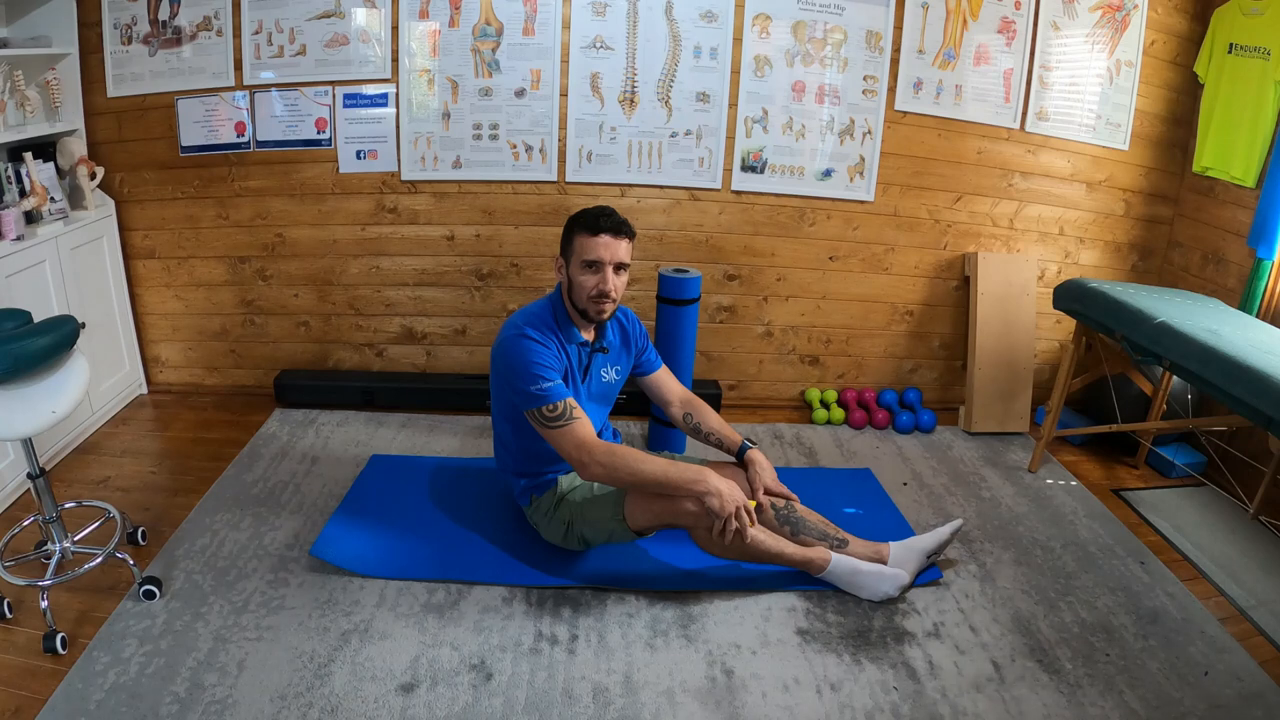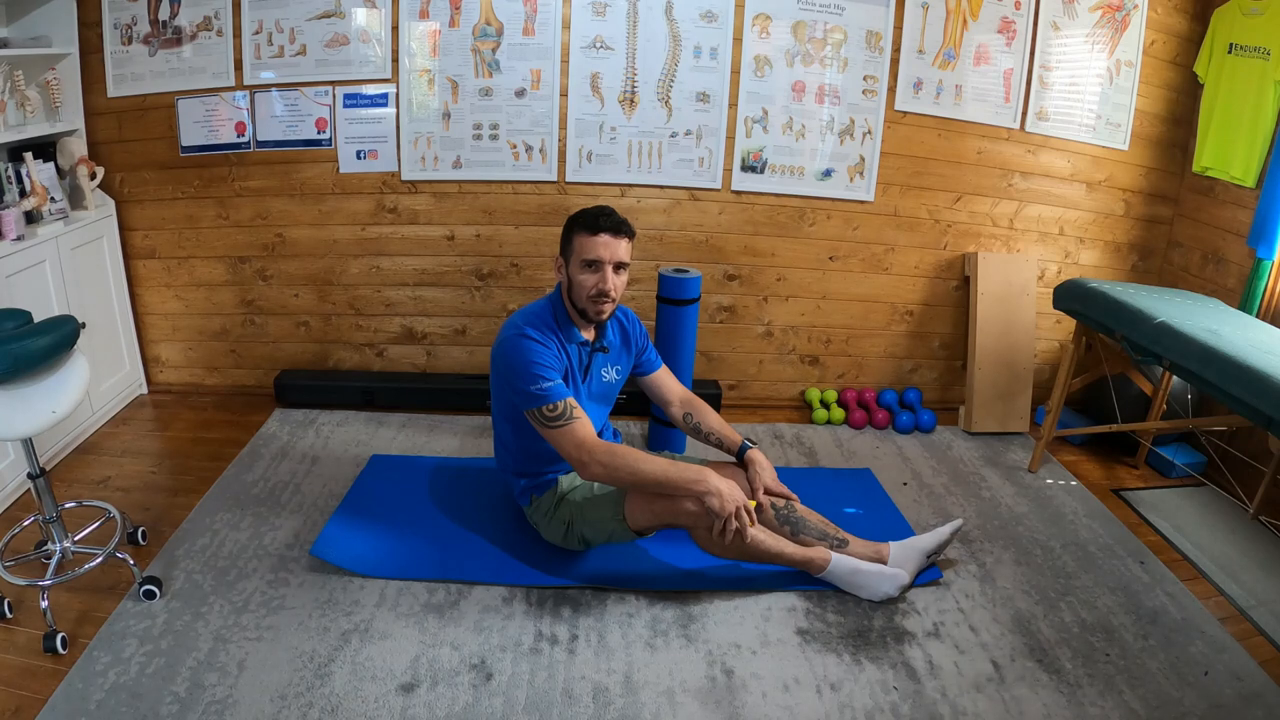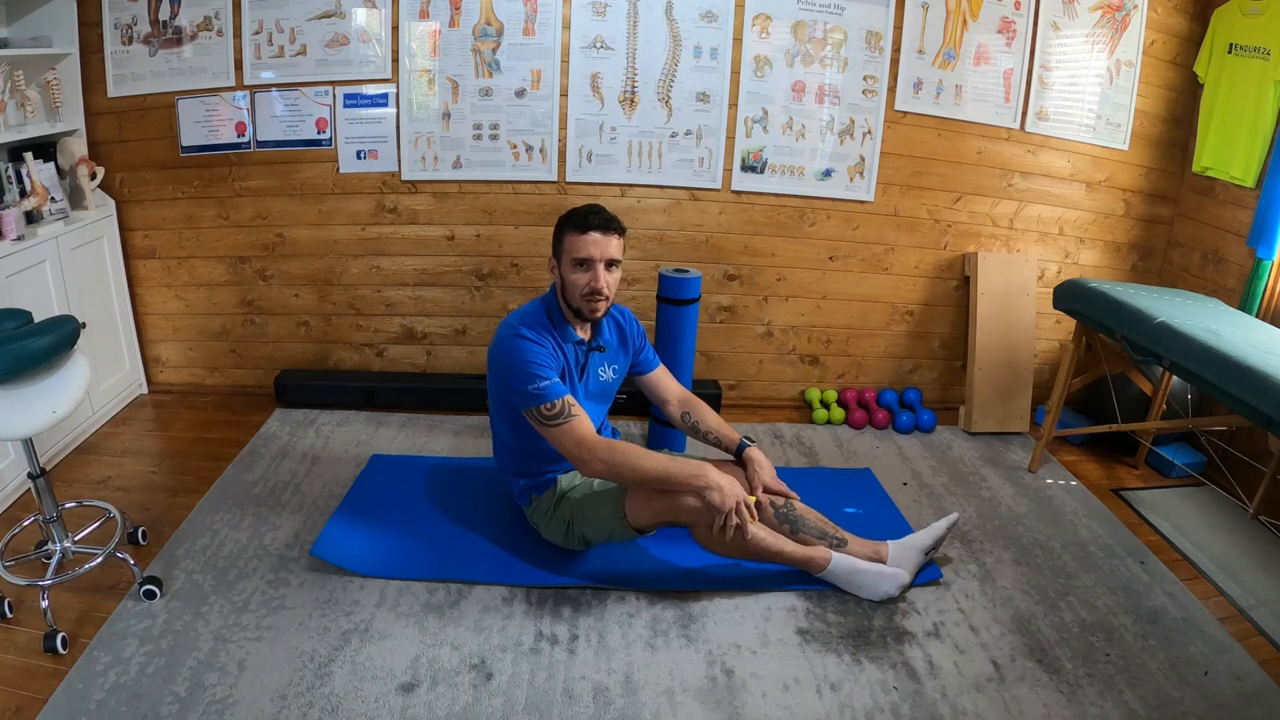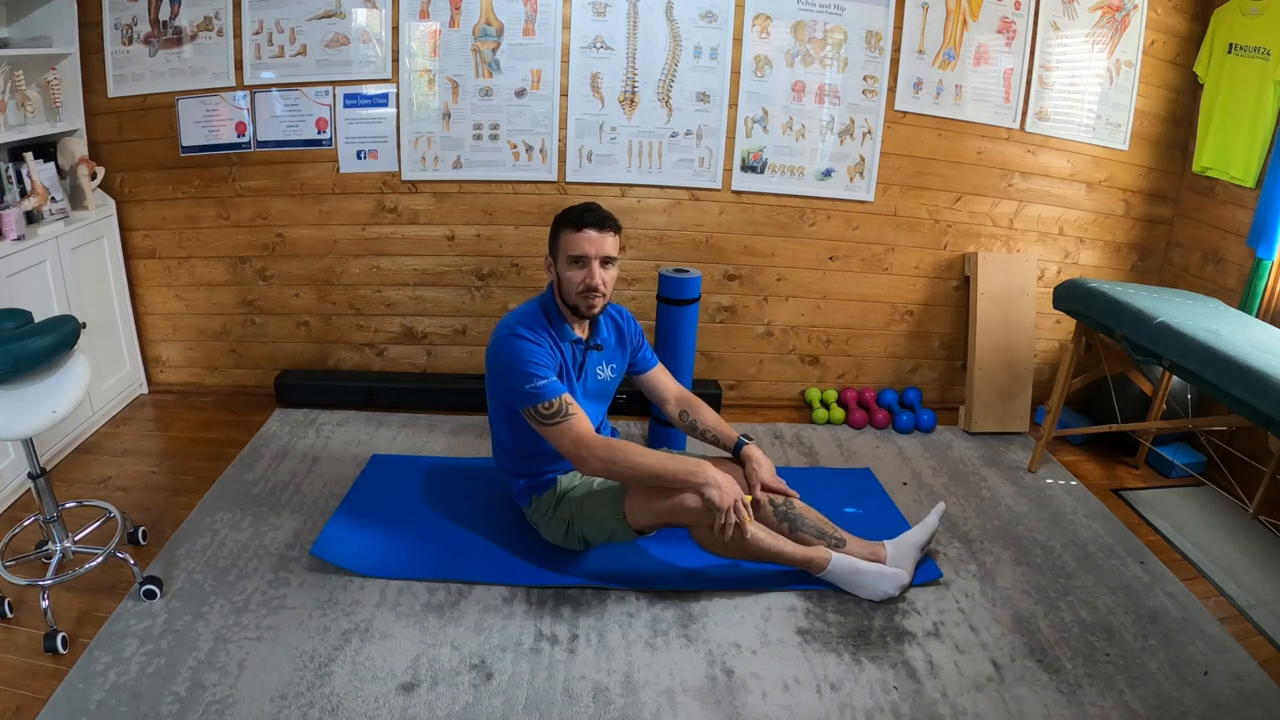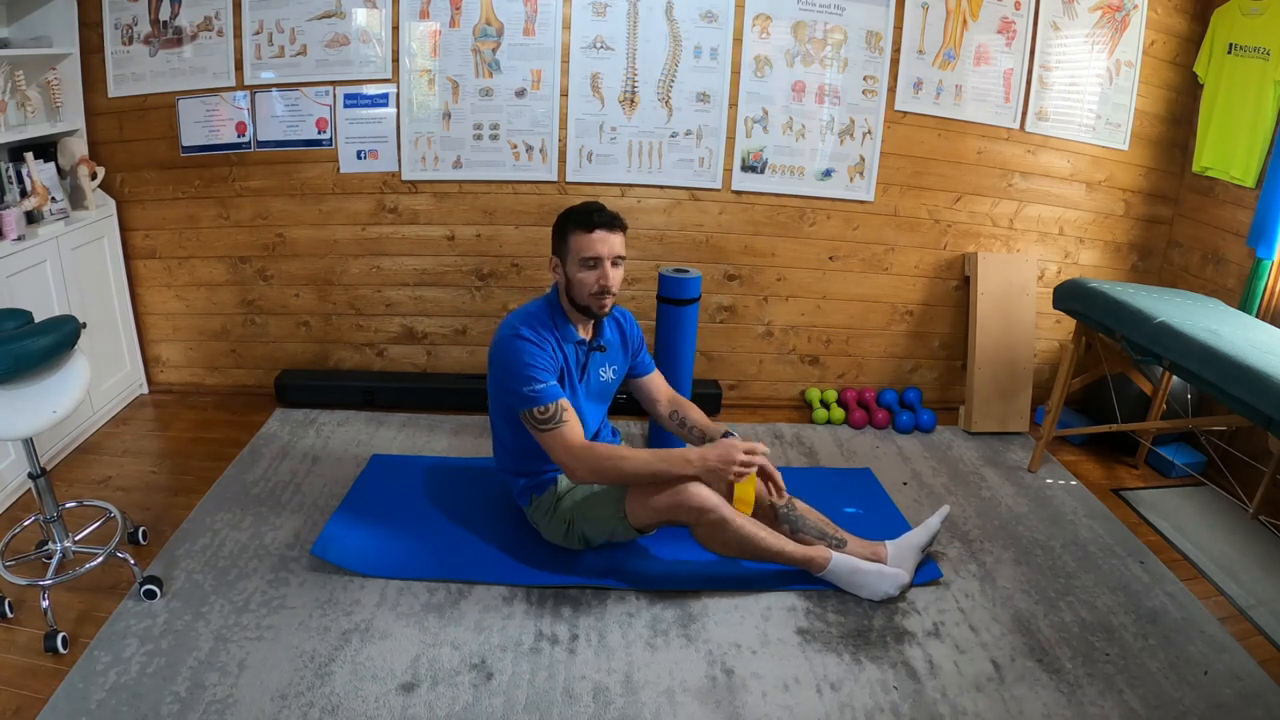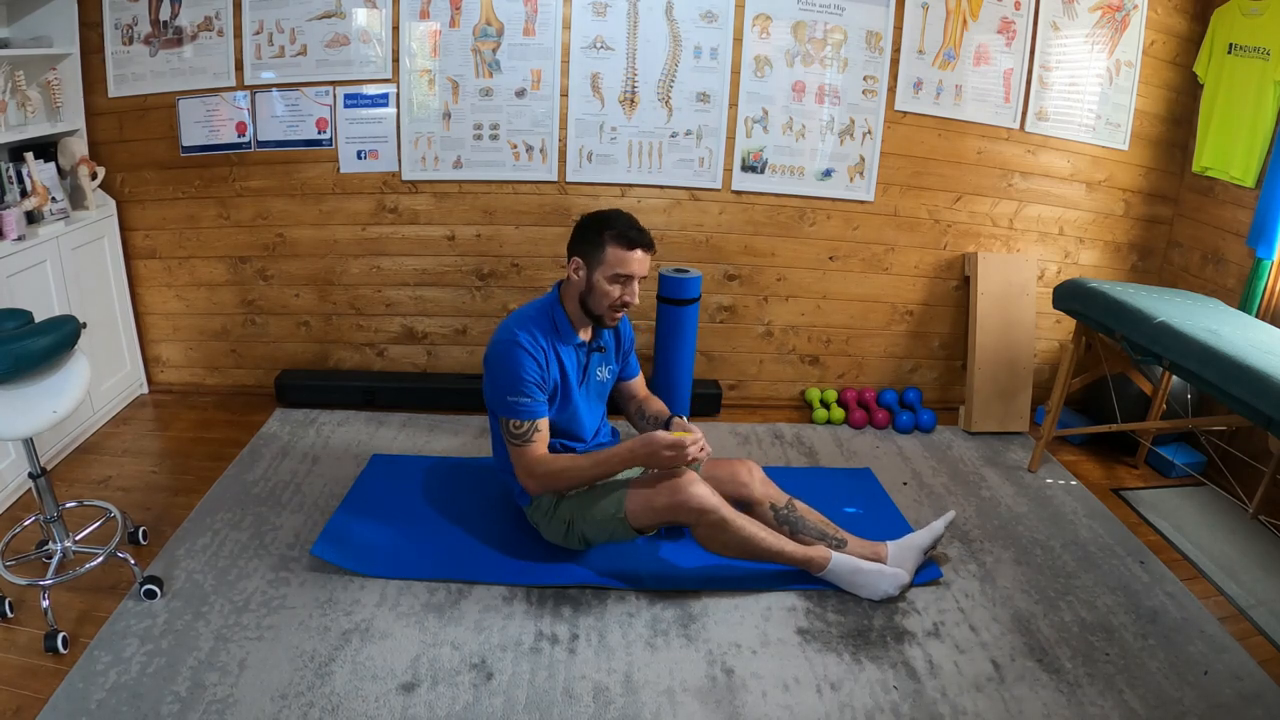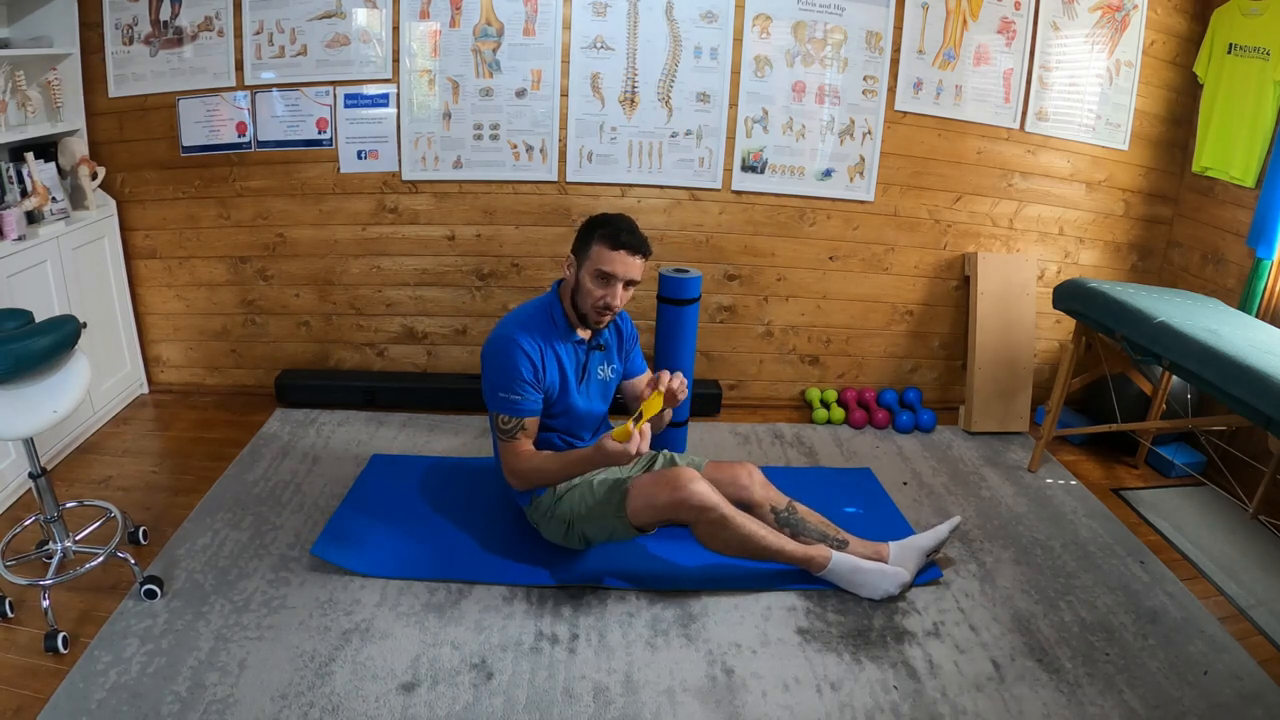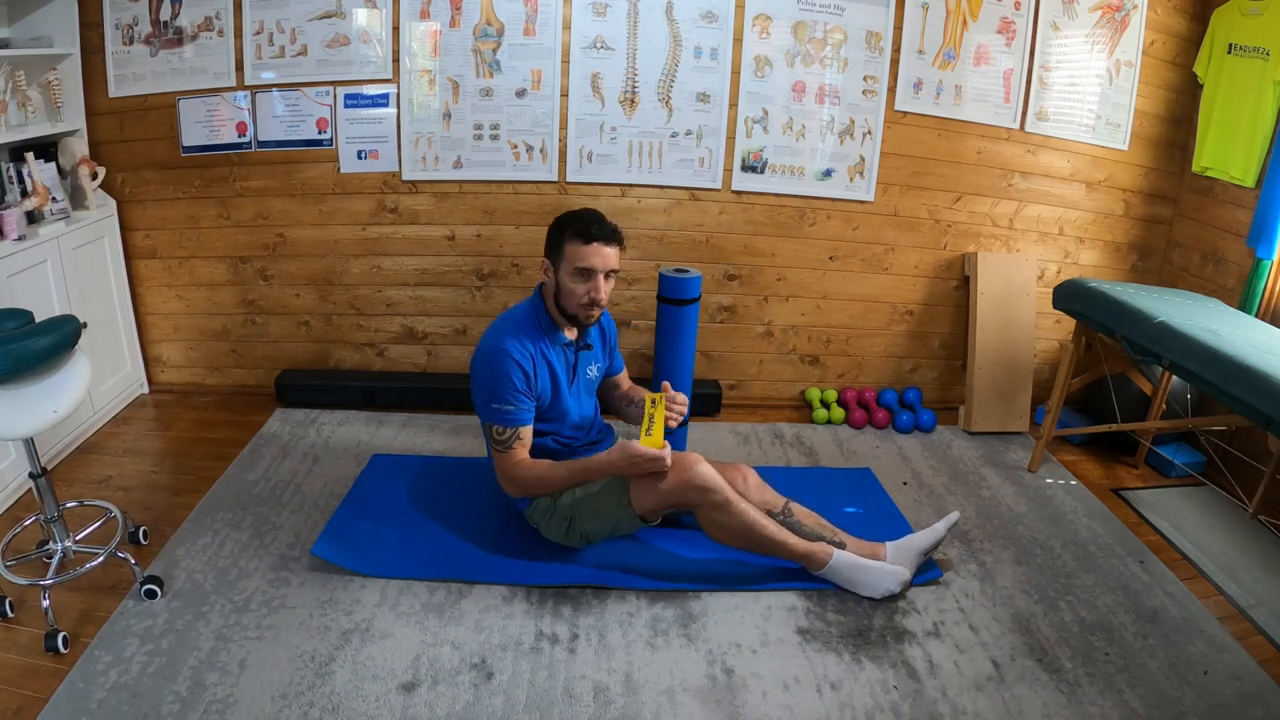
dt=0.5s
person 1, frame 1
left shoulder: (624, 325)
right shoulder: (528, 342)
left elbow: (679, 401)
right elbow: (589, 458)
left wrist: (747, 451)
right wrist: (704, 480)
left hip: (605, 463)
right hip: (556, 493)
left knee: (742, 483)
right knee: (697, 502)
left ankle: (881, 554)
right ankle: (824, 564)
person 1, frame 2
left shoulder: (624, 324)
right shoulder: (528, 342)
left elbow: (679, 401)
right elbow: (589, 457)
left wrist: (747, 452)
right wrist: (704, 480)
left hip: (607, 463)
right hip: (556, 491)
left knee: (742, 486)
right knee: (696, 502)
left ankle: (881, 554)
right ankle: (824, 563)
person 1, frame 3
left shoulder: (620, 323)
right shoulder: (524, 341)
left elbow: (677, 400)
right elbow: (589, 455)
left wrist: (746, 450)
right wrist: (703, 475)
left hip: (605, 460)
right hip: (555, 491)
left knee: (741, 484)
right knee: (694, 498)
left ankle: (880, 554)
right ankle: (822, 562)
person 1, frame 4
left shoulder: (619, 323)
right shoulder: (521, 342)
left elbow: (676, 399)
right elbow: (588, 453)
left wrist: (745, 448)
right wrist: (701, 473)
left hip: (605, 464)
right hip: (555, 492)
left knee: (742, 481)
right knee: (692, 498)
left ankle: (877, 554)
right ankle: (822, 562)
person 1, frame 5
left shoulder: (619, 324)
right shoulder: (524, 342)
left elbow: (666, 402)
right elbow: (578, 461)
left wrist: (727, 442)
right wrist: (698, 459)
left hip: (603, 462)
right hip: (555, 492)
left knee: (739, 478)
right knee: (688, 492)
left ankle: (874, 554)
right ankle: (821, 561)
person 1, frame 6
left shoulder: (613, 324)
right shoulder: (521, 346)
left elbow: (637, 398)
right elbow: (535, 473)
left wrist: (672, 427)
right wrist: (637, 453)
left hip: (609, 463)
right hip: (557, 497)
left knee: (745, 477)
right knee: (685, 492)
left ankle: (878, 554)
right ankle: (825, 563)
person 1, frame 7
left shoulder: (616, 324)
right shoulder: (517, 343)
left elbow: (641, 402)
right elbow: (518, 469)
left wrist: (663, 398)
right wrist: (598, 454)
left hip: (608, 459)
right hip: (556, 491)
left knee: (744, 479)
right knee: (686, 489)
left ankle: (880, 553)
right ankle: (822, 562)
person 1, frame 8
left shoulder: (596, 322)
right shoulder: (508, 352)
right elbow: (514, 478)
left wrist: (656, 406)
right wrist: (614, 463)
left hip: (601, 456)
right hip: (557, 498)
left knee: (741, 479)
right knee: (692, 473)
left ankle: (876, 554)
right ankle: (822, 560)
